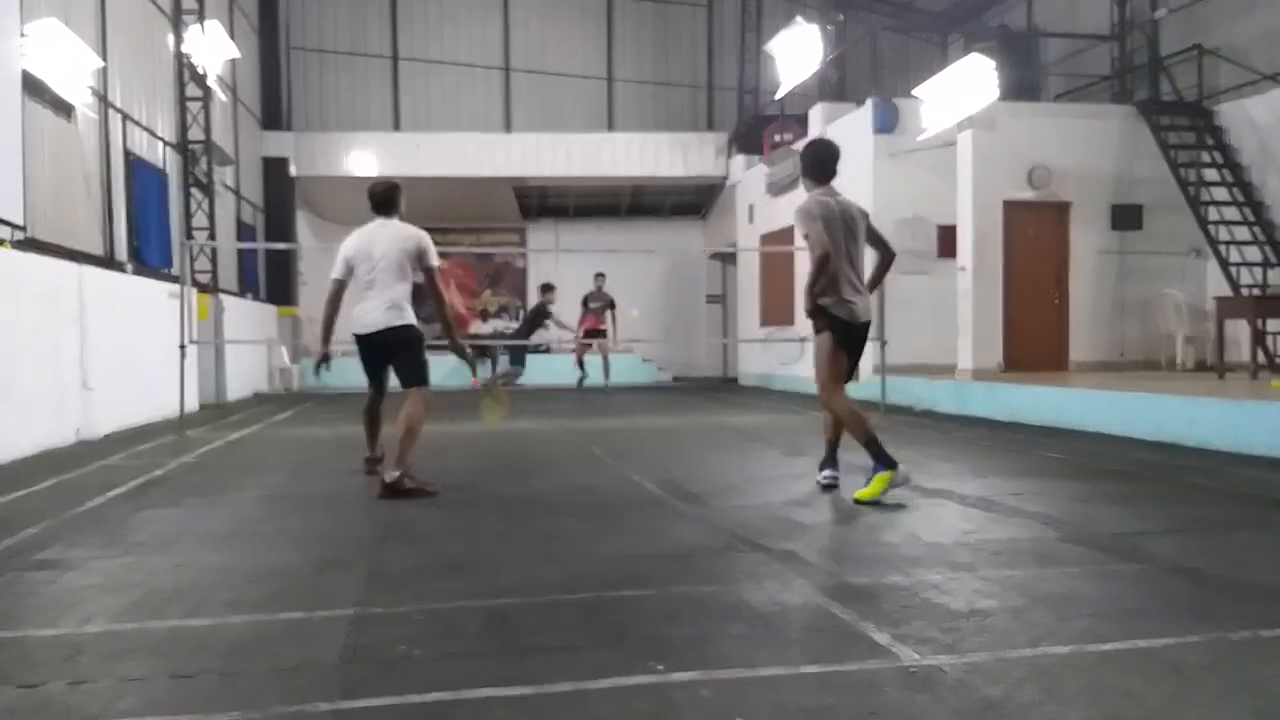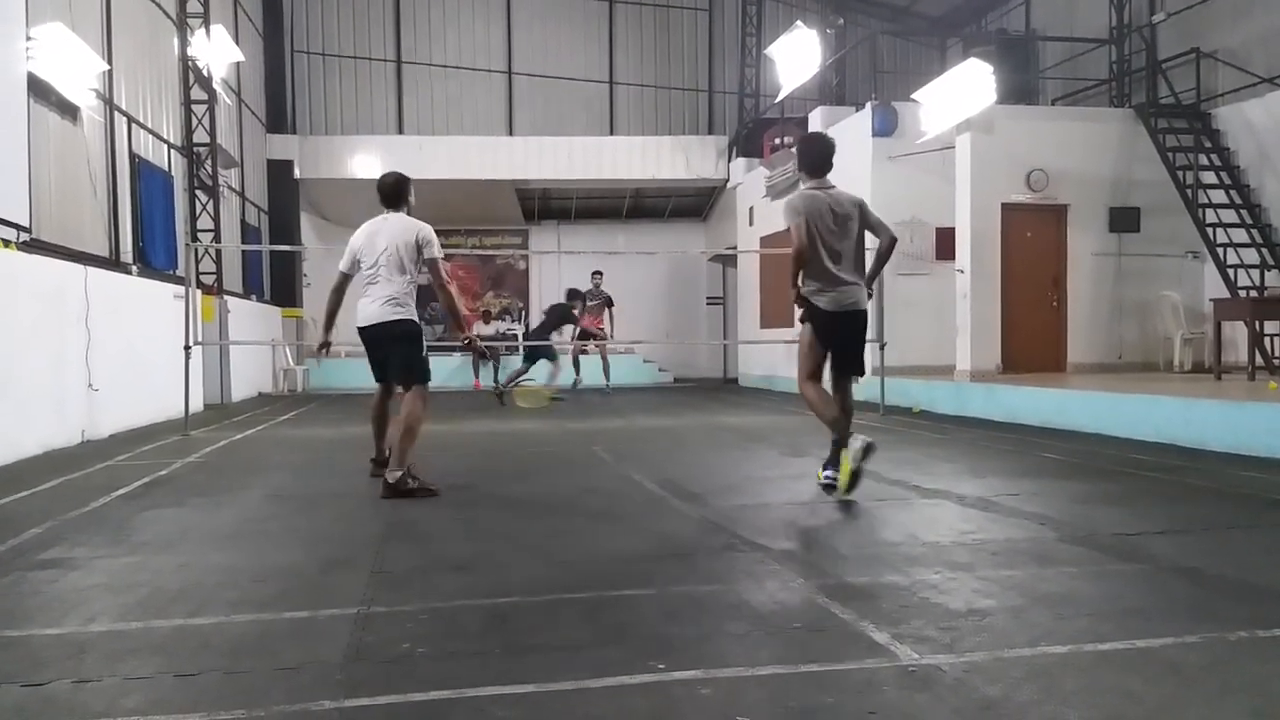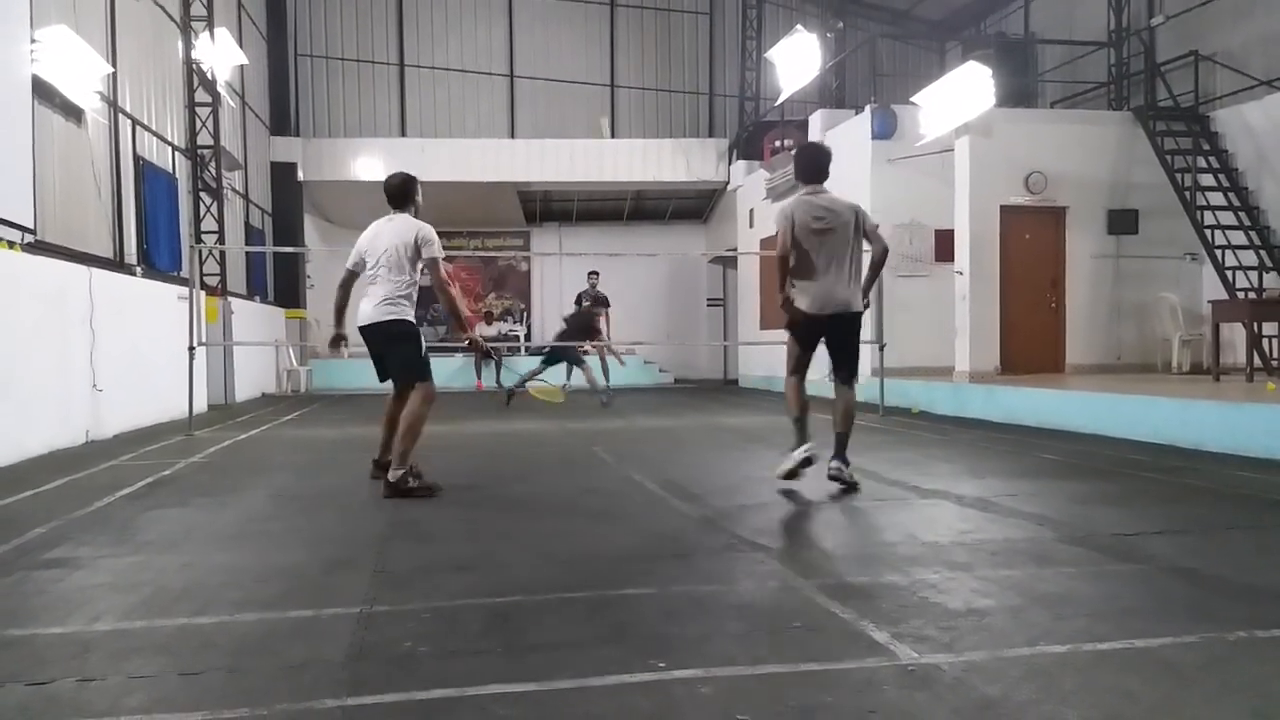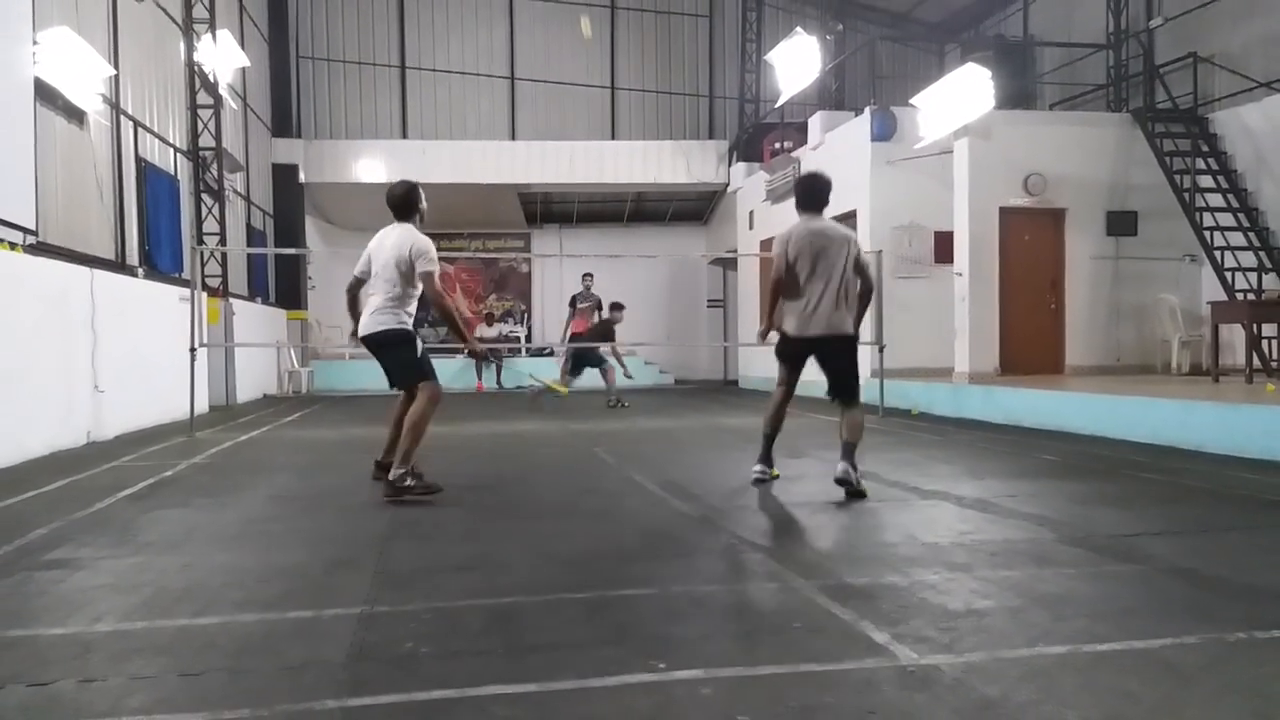
dt=0.1s
person 1, frame 1
left shoulder: (808, 207)
right shoulder: (854, 209)
left elbow: (822, 252)
right elbow: (887, 251)
left wrist: (808, 296)
left hip: (833, 311)
right hip: (859, 312)
left knee: (831, 392)
right knee: (831, 387)
left ankle: (886, 466)
right ankle: (830, 463)
person 1, frame 2
left shoulder: (797, 203)
right shoulder: (853, 201)
left elbow: (800, 246)
right elbow: (889, 237)
left wrist: (794, 285)
right wrist: (867, 280)
left hip: (821, 303)
right hip: (856, 304)
left knee: (808, 381)
right knee: (842, 384)
left ankle: (851, 442)
right ankle: (835, 462)
person 1, frame 3
left shoulder: (790, 210)
right shoulder: (851, 208)
left elbow: (783, 253)
right elbow: (882, 247)
left wrist: (783, 291)
right wrist: (865, 290)
left hip: (809, 305)
right hip: (848, 307)
left knee: (794, 376)
right knee: (844, 384)
left ankle: (802, 442)
right ankle: (840, 457)
person 1, frame 4
left shoulder: (788, 237)
right shoulder: (846, 236)
left elbow: (777, 278)
right elbow: (867, 284)
left wrist: (768, 321)
right wrist: (855, 324)
left hip: (797, 328)
right hip: (839, 331)
left knee: (783, 392)
right knee: (850, 404)
left ankle: (764, 461)
right ankle: (847, 461)
person 2, frame 1
left shoulder: (352, 241)
right shoulder: (417, 237)
left elbow: (334, 296)
right elbow: (436, 292)
left wrist: (324, 344)
right wrist: (452, 337)
left hip: (363, 327)
right hip: (399, 325)
left knee: (376, 390)
right knee: (417, 394)
left ankle: (374, 457)
right ankle: (394, 475)
person 2, frame 2
left shoulder: (362, 234)
right shoulder: (420, 230)
left elbow: (338, 287)
right elbow: (442, 284)
left wrist: (326, 332)
right wrist: (462, 328)
left hip: (366, 321)
right hip: (398, 319)
left knee: (386, 388)
right knee: (416, 392)
left ankle: (381, 458)
right ankle: (396, 475)
person 2, frame 3
left shoulder: (371, 232)
right shoulder: (422, 230)
left elbow: (344, 285)
right elbow: (442, 284)
left wrist: (338, 328)
right wrist: (466, 331)
left hip: (370, 320)
right hip: (394, 321)
left knee: (403, 389)
right knee: (423, 392)
left ankle: (385, 460)
right ankle: (398, 474)
person 2, frame 4
left shoulder: (379, 239)
right shoulder: (419, 242)
left elbow: (352, 288)
right elbow: (435, 296)
left wrist: (357, 323)
right wrist: (467, 339)
left hip: (372, 328)
right hip: (391, 328)
left knee: (413, 392)
right knee: (430, 392)
left ankle: (387, 462)
right ankle: (399, 475)
